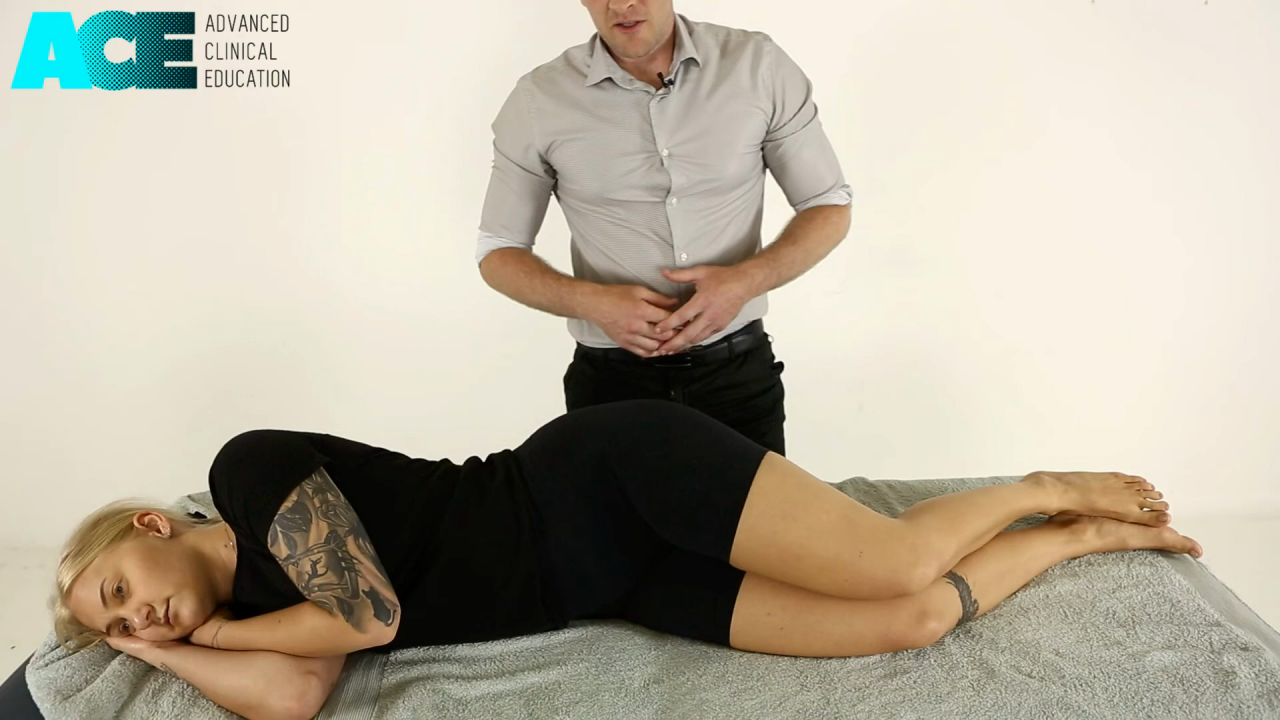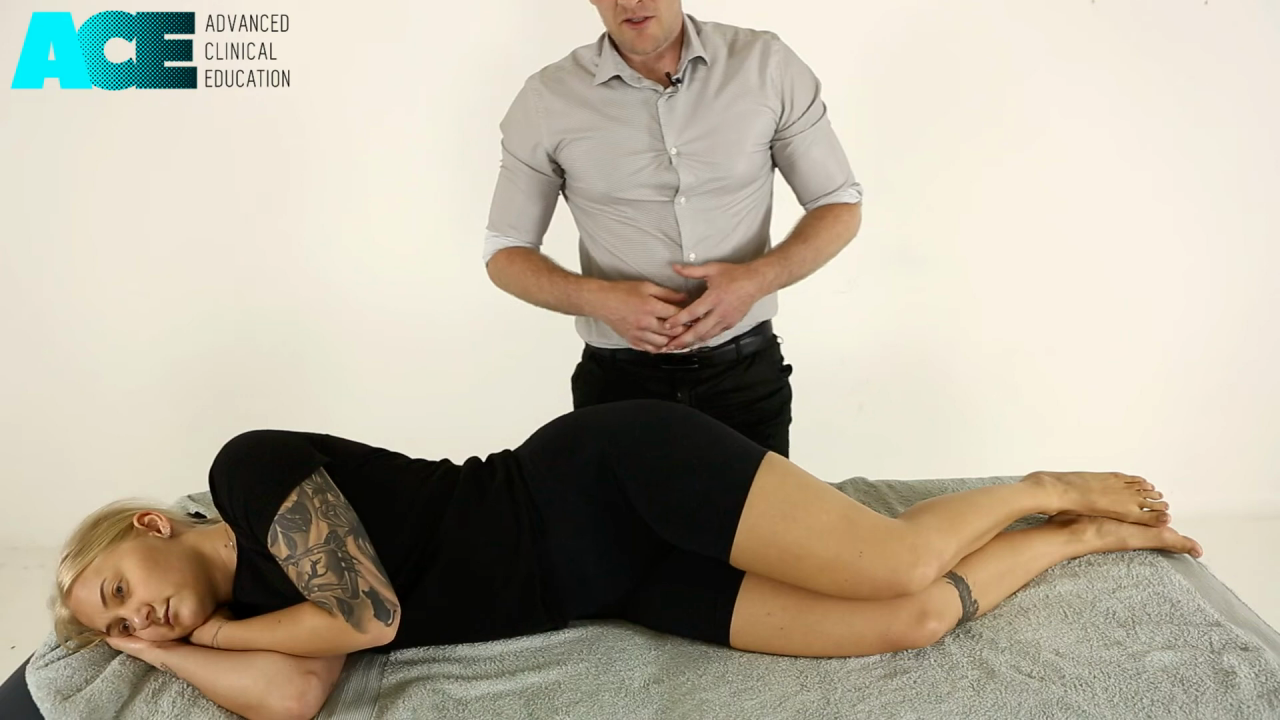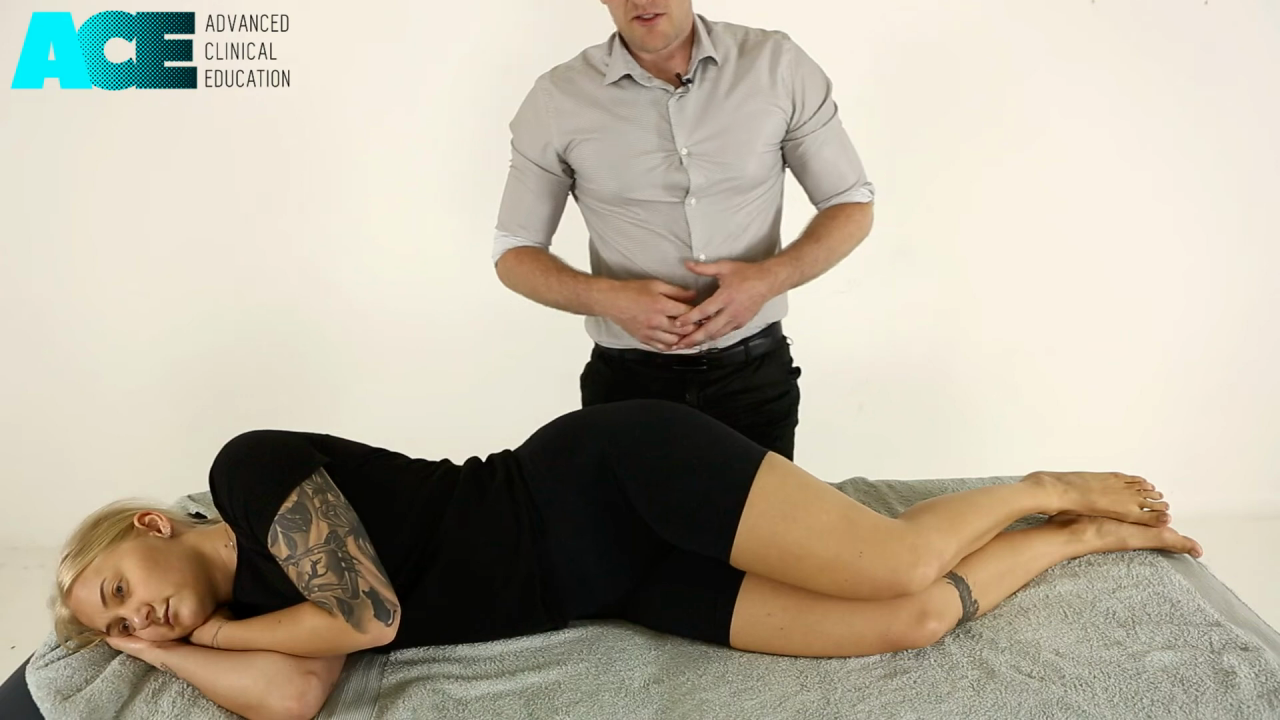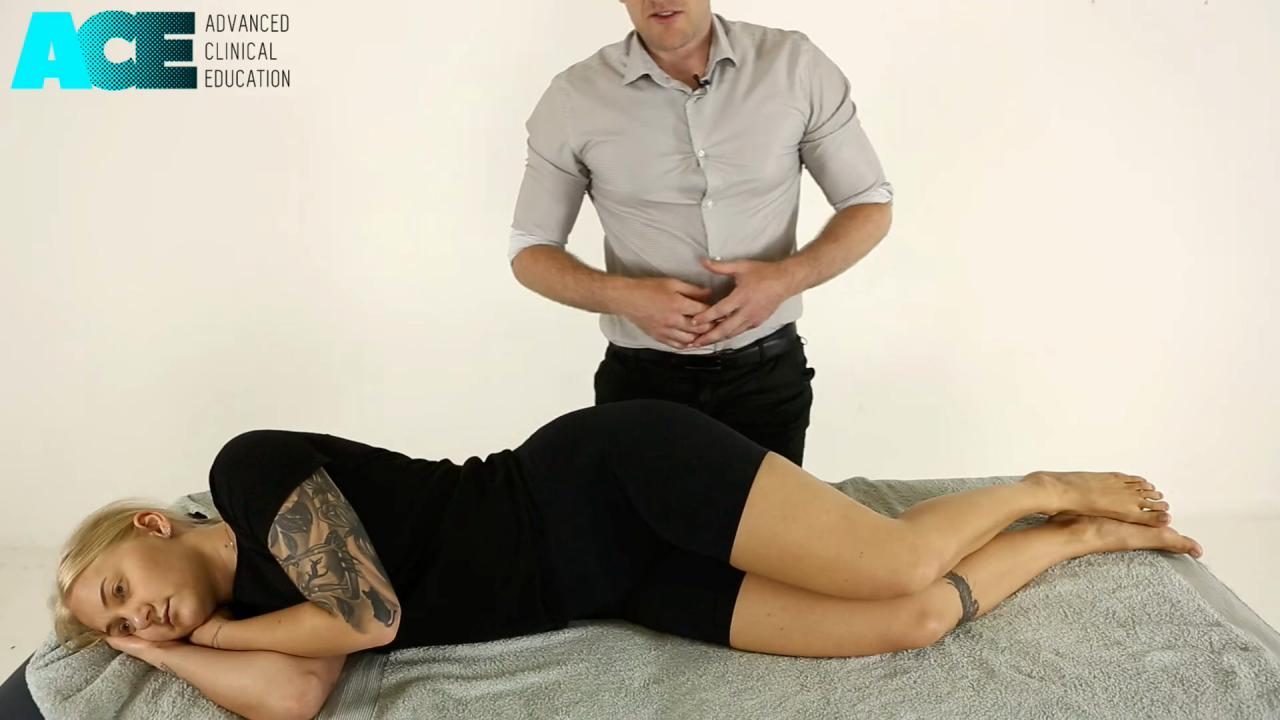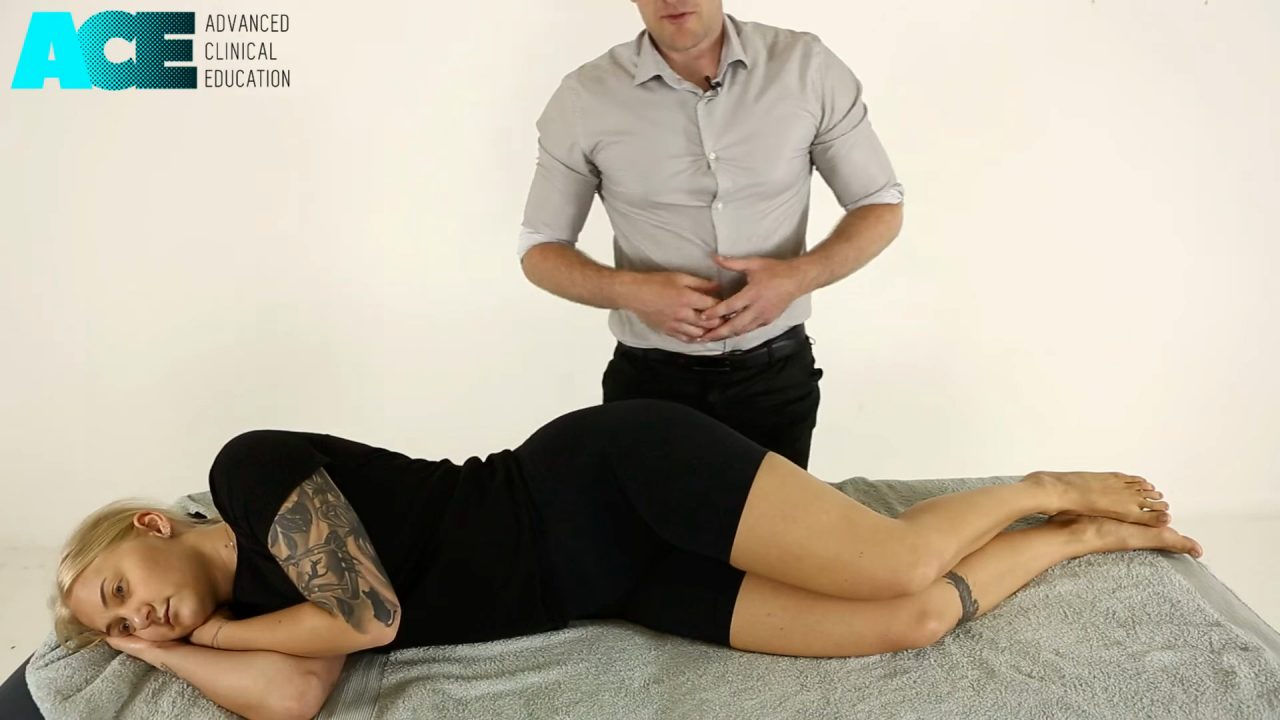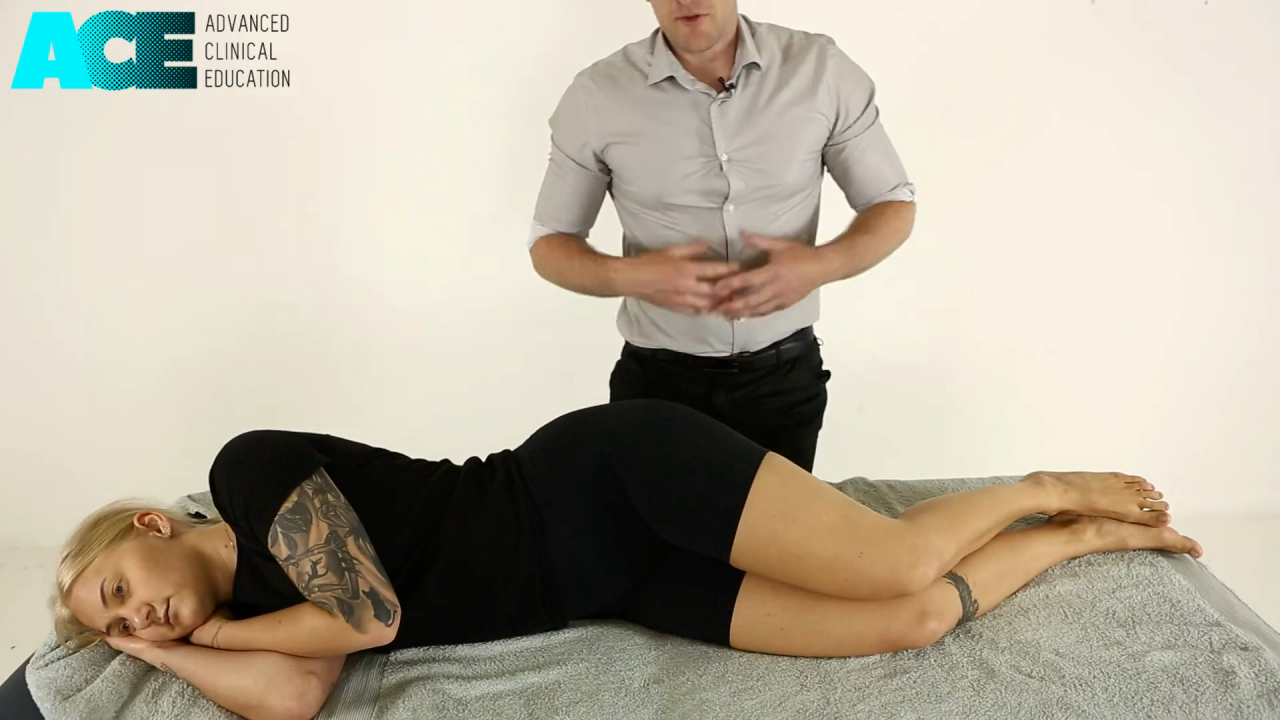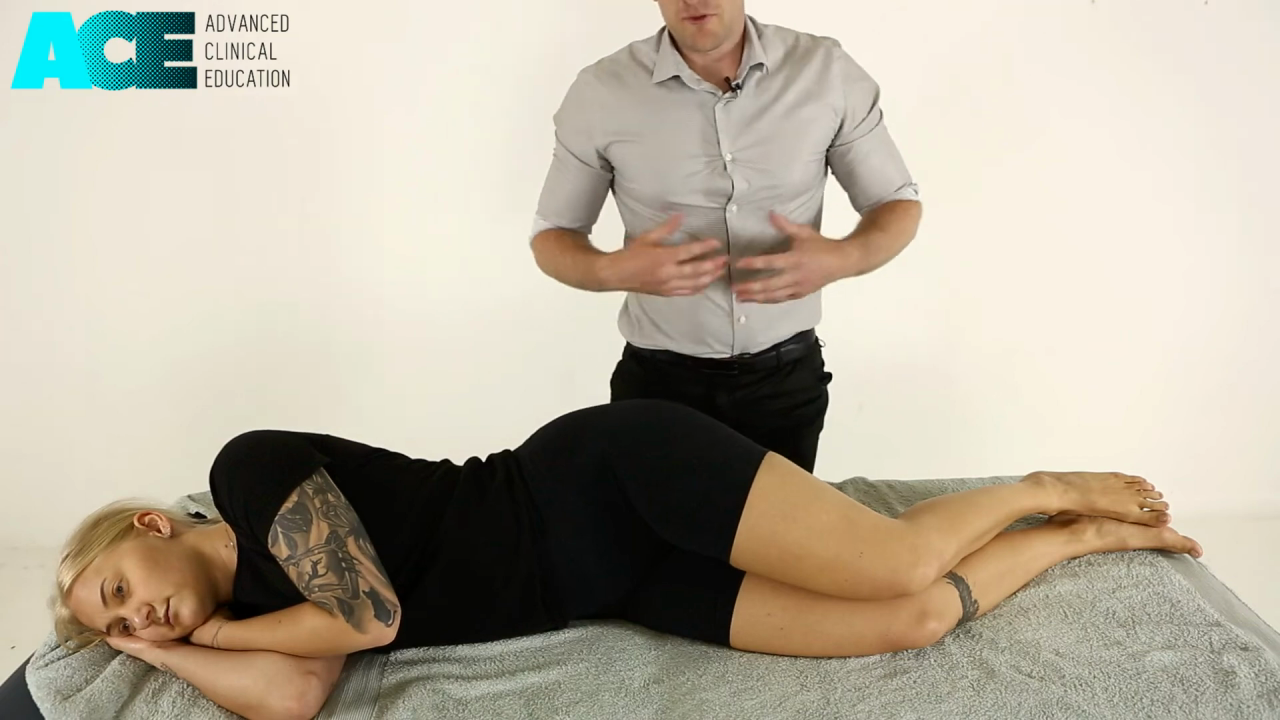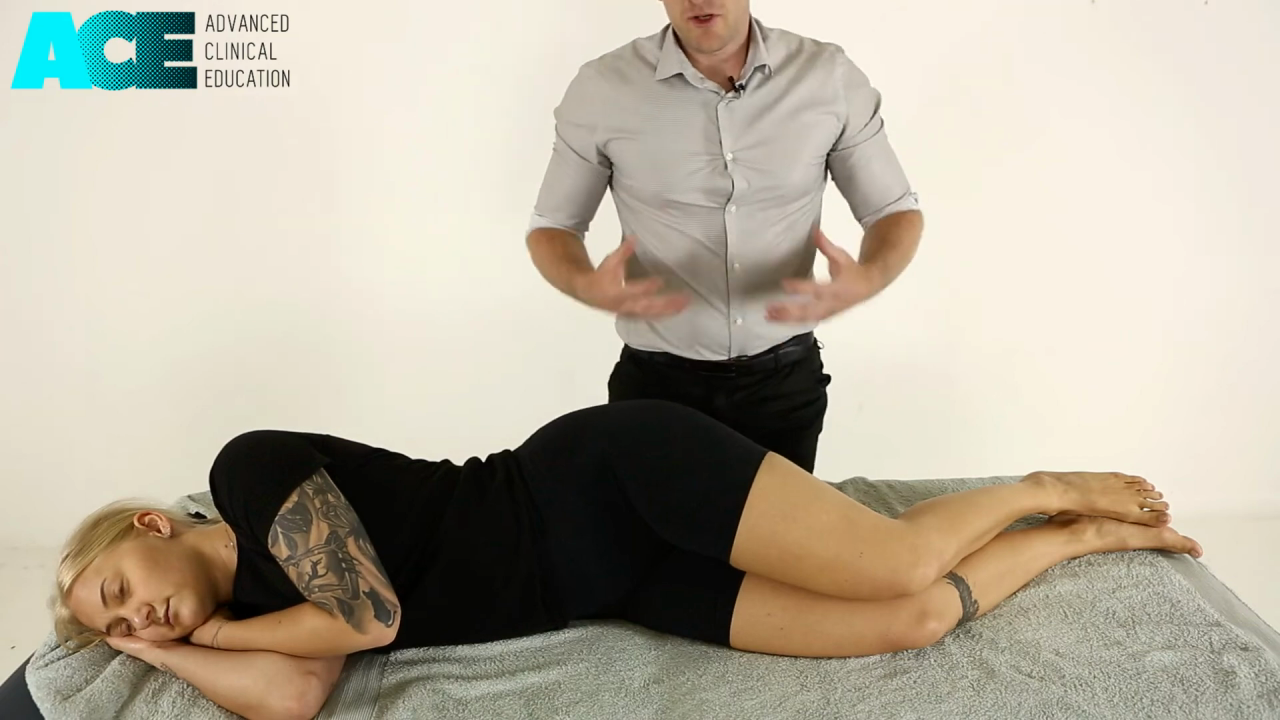
dt=0.1s
person 1, frame 1
left shoulder: (252, 471)
right shoulder: (263, 604)
left elbow: (374, 612)
left wrist: (213, 624)
left hip: (616, 475)
right hip: (622, 586)
left knee: (901, 566)
right knee: (910, 619)
left ankle: (1049, 489)
right ankle: (1085, 537)
person 1, frame 2
left shoulder: (252, 470)
right shoulder: (265, 606)
left elbow: (374, 613)
left wrist: (213, 624)
left hip: (616, 474)
right hip: (622, 583)
left knee: (901, 570)
right knee: (910, 620)
left ankle: (1049, 488)
right ankle: (1086, 535)
person 1, frame 3
left shoulder: (252, 469)
right shoulder: (265, 603)
left elbow: (374, 612)
left wrist: (213, 626)
left hip: (613, 472)
right hip: (623, 586)
left knee: (899, 564)
right knee: (909, 617)
left ankle: (1048, 489)
right ankle: (1086, 536)
person 1, frame 4
left shoulder: (252, 468)
right shoulder: (266, 606)
left elbow: (374, 613)
left wrist: (213, 625)
left hip: (611, 471)
right hip: (621, 584)
left knee: (899, 567)
right knee: (911, 618)
left ankle: (1049, 489)
right ankle: (1086, 537)
person 1, frame 5
left shoulder: (249, 469)
right shoulder: (264, 600)
left elbow: (375, 614)
left wrist: (223, 622)
left hip: (614, 477)
right hip: (622, 589)
left knee: (898, 567)
right knee: (912, 620)
left ankle: (1050, 491)
right ankle: (1083, 538)
person 1, frame 6
left shoulder: (250, 469)
right shoulder: (264, 600)
left elbow: (376, 613)
left wrist: (226, 625)
left hip: (614, 475)
right hip: (622, 587)
left knee: (899, 571)
right knee: (913, 620)
left ankle: (1047, 491)
right ankle: (1083, 539)
person 1, frame 7
left shoulder: (250, 470)
right shoulder: (264, 604)
left elbow: (373, 612)
left wrist: (207, 626)
left hip: (611, 472)
right hip: (621, 589)
left knee: (899, 563)
right knee: (908, 618)
left ankle: (1049, 488)
right ankle: (1084, 536)
person 1, frame 8
left shoulder: (252, 469)
right shoulder: (265, 604)
left elbow: (374, 613)
left wrist: (209, 626)
left hip: (611, 470)
right hip: (621, 587)
left knee: (900, 567)
right knee: (910, 618)
left ankle: (1050, 487)
right ankle: (1085, 535)
person 2, frame 1
left shoulder: (759, 66)
right shoulder: (538, 101)
left elbow: (829, 208)
right elbow: (497, 253)
left wrist: (748, 280)
right wrist: (590, 302)
left hip: (739, 369)
right hip: (611, 378)
person 2, frame 2
left shoulder: (767, 65)
right shoulder: (547, 100)
left elbow: (840, 206)
right elbow: (505, 253)
left wrist: (759, 278)
right wrist: (598, 298)
left hip: (746, 371)
right hip: (619, 379)
person 2, frame 3
left shoulder: (778, 65)
right shoulder: (556, 99)
left elbow: (852, 205)
right elbow: (513, 253)
left wrist: (770, 277)
right wrist: (608, 298)
left hip: (755, 372)
right hip: (627, 379)
person 2, frame 4
left shoulder: (795, 65)
right shoulder: (573, 98)
left elbow: (871, 205)
right elbow: (529, 252)
left wrist: (787, 277)
right wrist: (623, 295)
left hip: (768, 372)
right hip: (641, 379)
person 2, frame 5
left shoulder: (807, 68)
right shoulder: (584, 98)
left elbow: (882, 207)
right elbow: (539, 250)
left wrist: (801, 274)
right wrist: (629, 291)
left hip: (777, 372)
right hip: (650, 378)
person 2, frame 6
left shoulder: (821, 70)
right shoulder: (596, 95)
left elbow: (895, 206)
right elbow: (549, 244)
left wrist: (823, 263)
right wrist: (628, 277)
left hip: (784, 375)
right hip: (657, 379)
person 2, frame 7
left shoulder: (827, 73)
right shoulder: (599, 93)
left elbow: (897, 203)
right elbow: (553, 234)
left wrist: (838, 259)
right wrist: (612, 270)
left hip: (786, 375)
right hip: (659, 379)
person 2, frame 8
left shoulder: (829, 78)
right shoulder: (601, 88)
left elbow: (898, 212)
right elbow: (549, 230)
left wrist: (867, 281)
right wrist: (589, 287)
left hip: (785, 379)
right hip: (657, 381)
